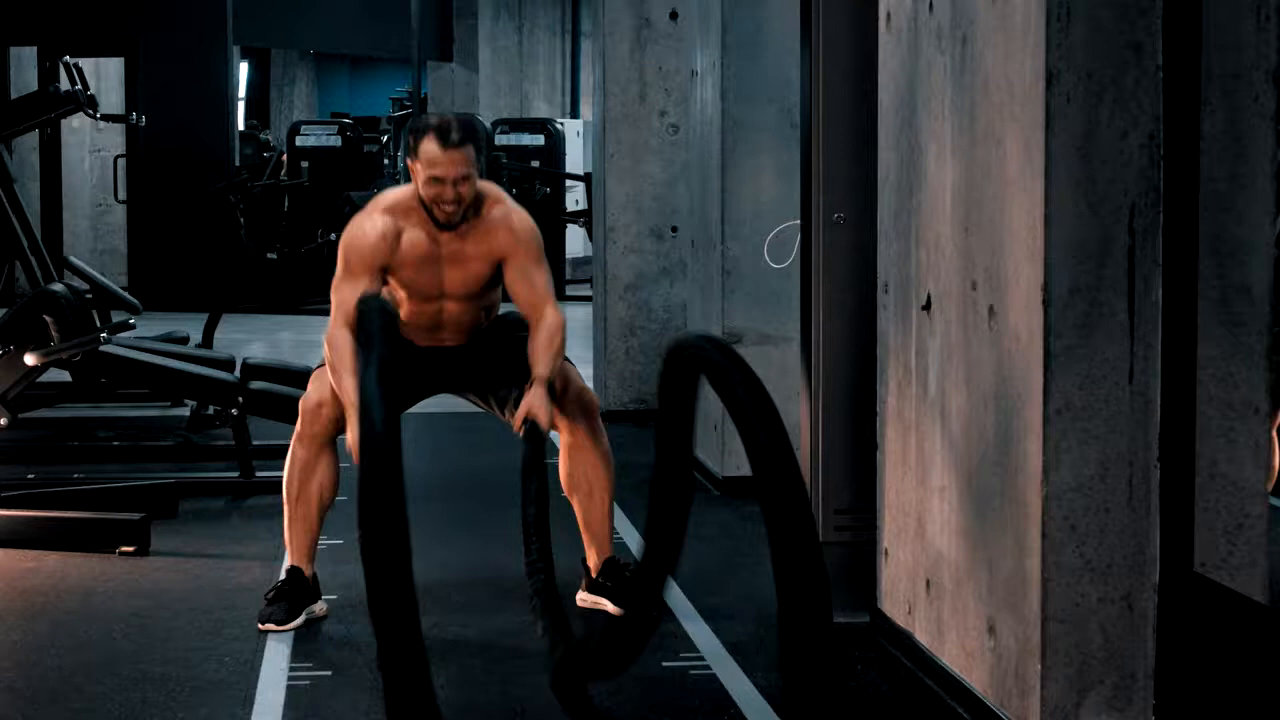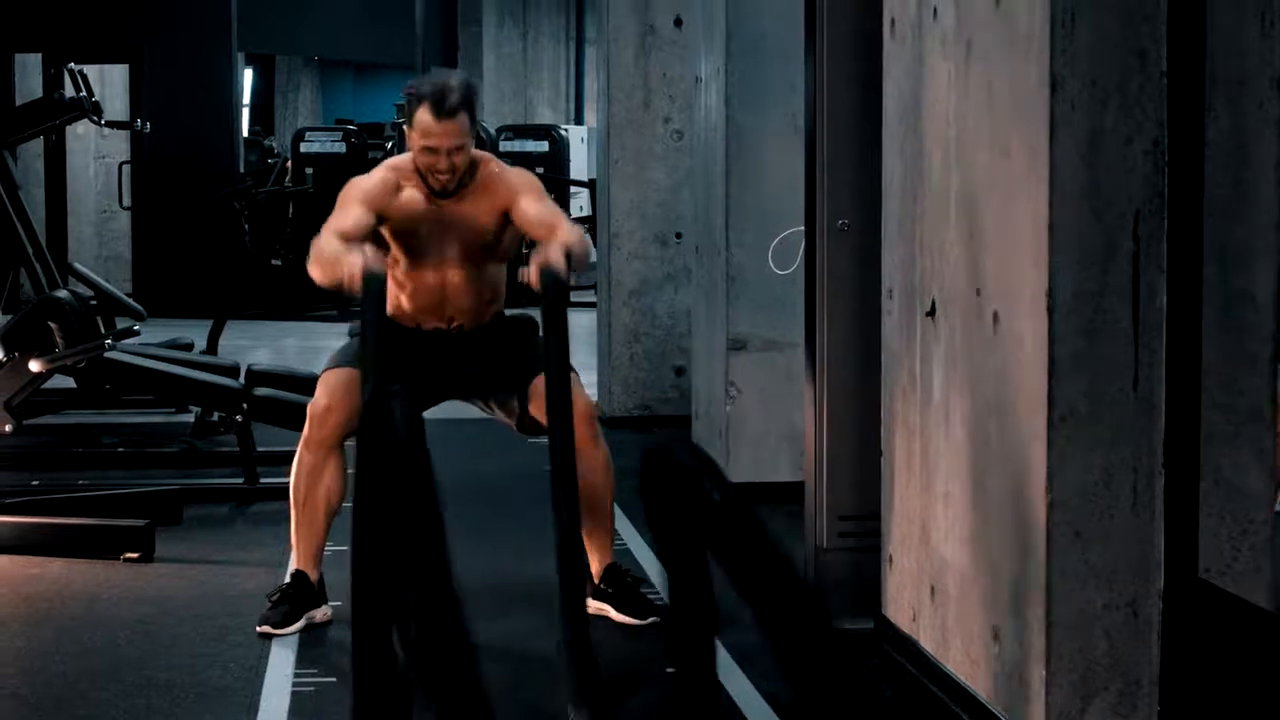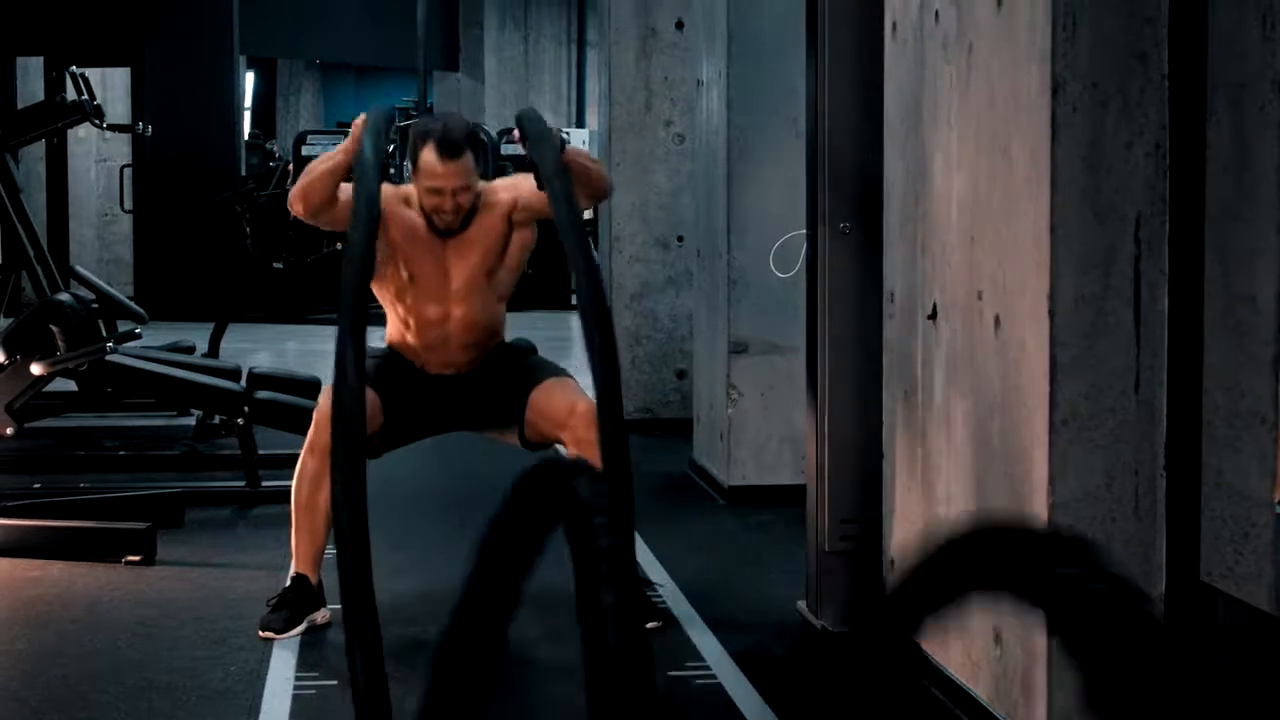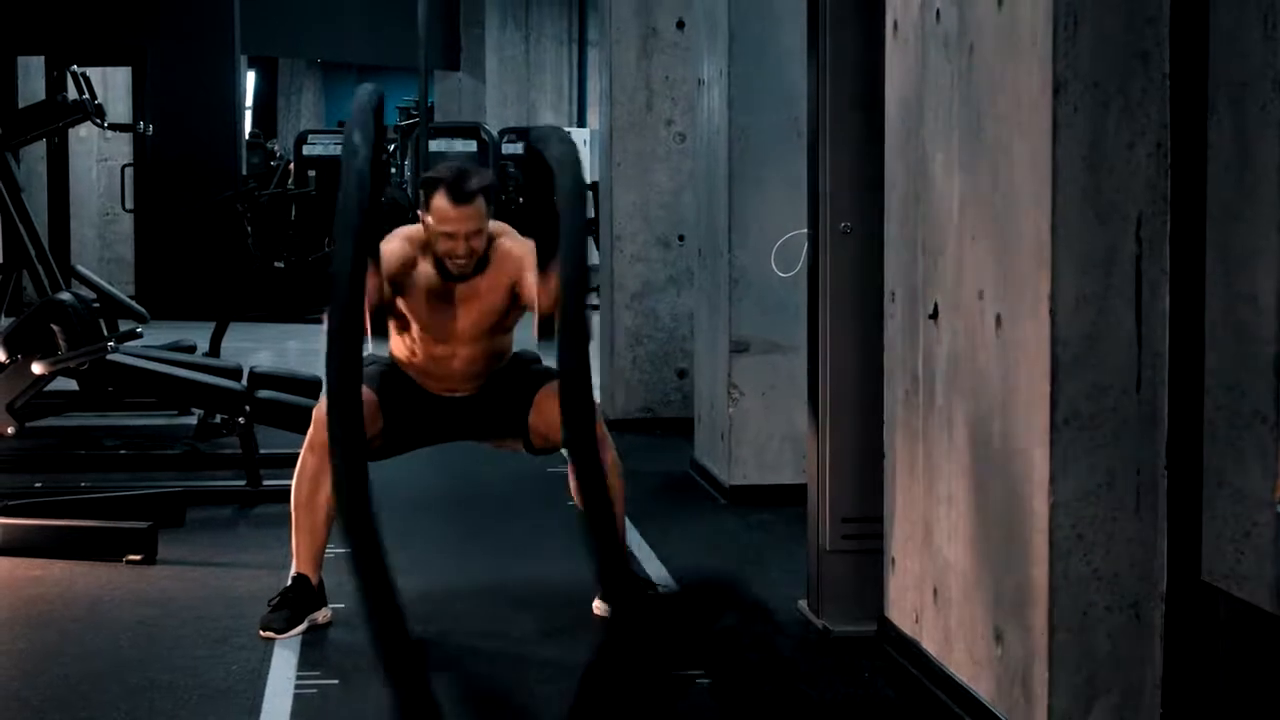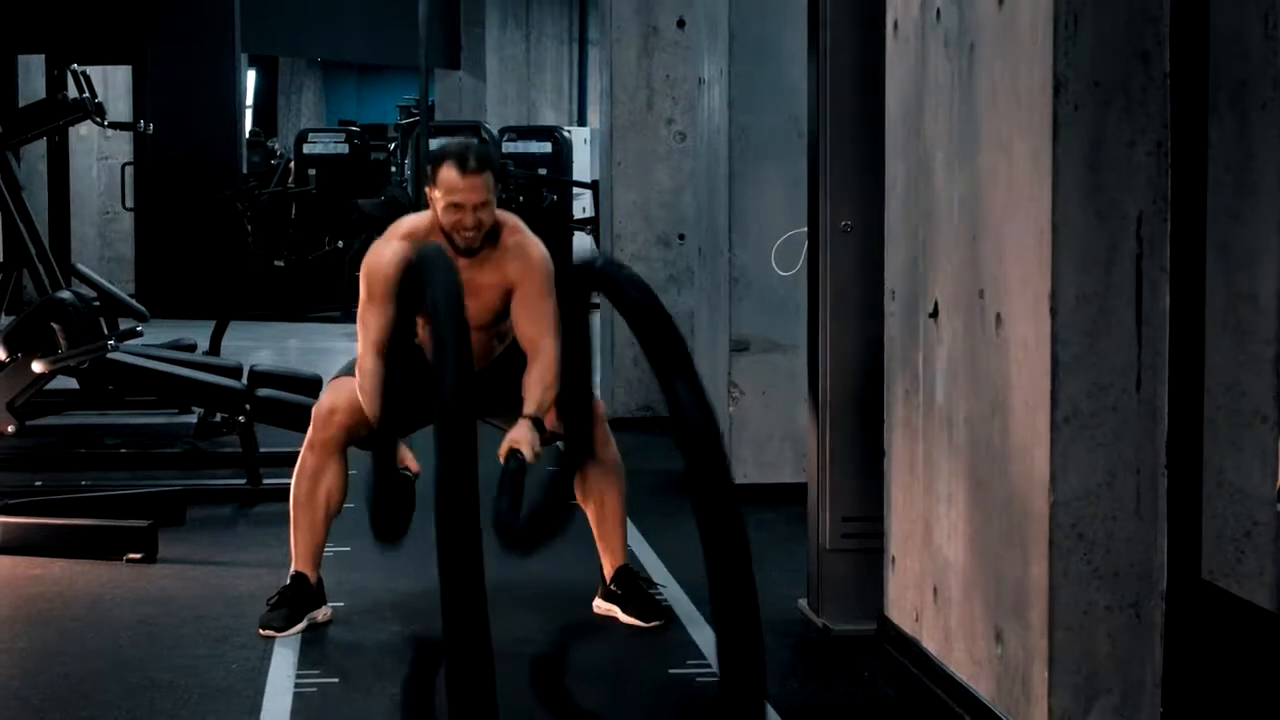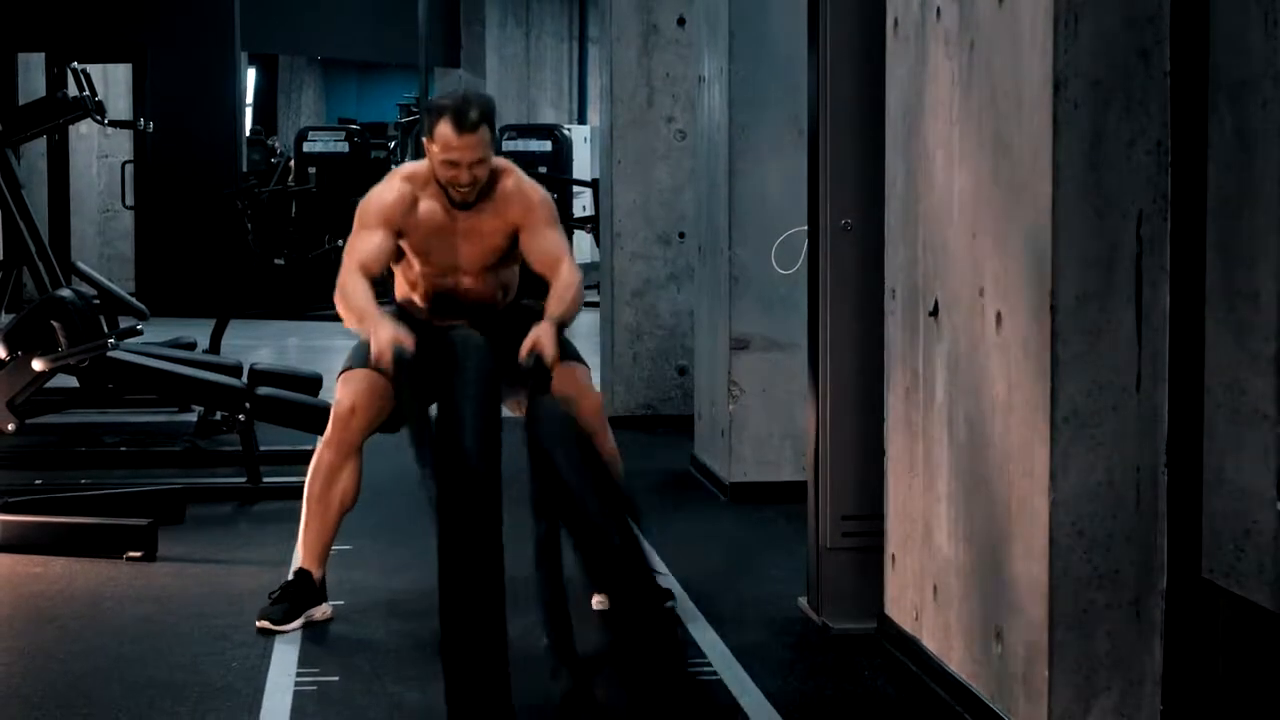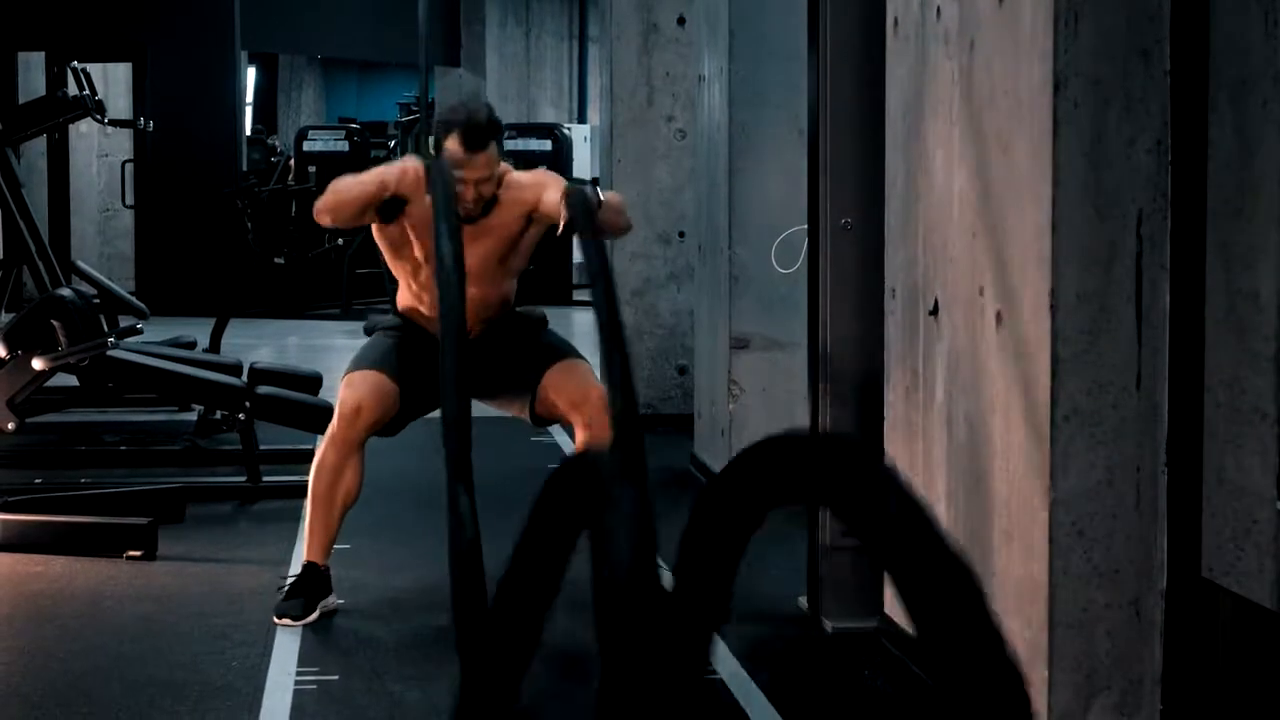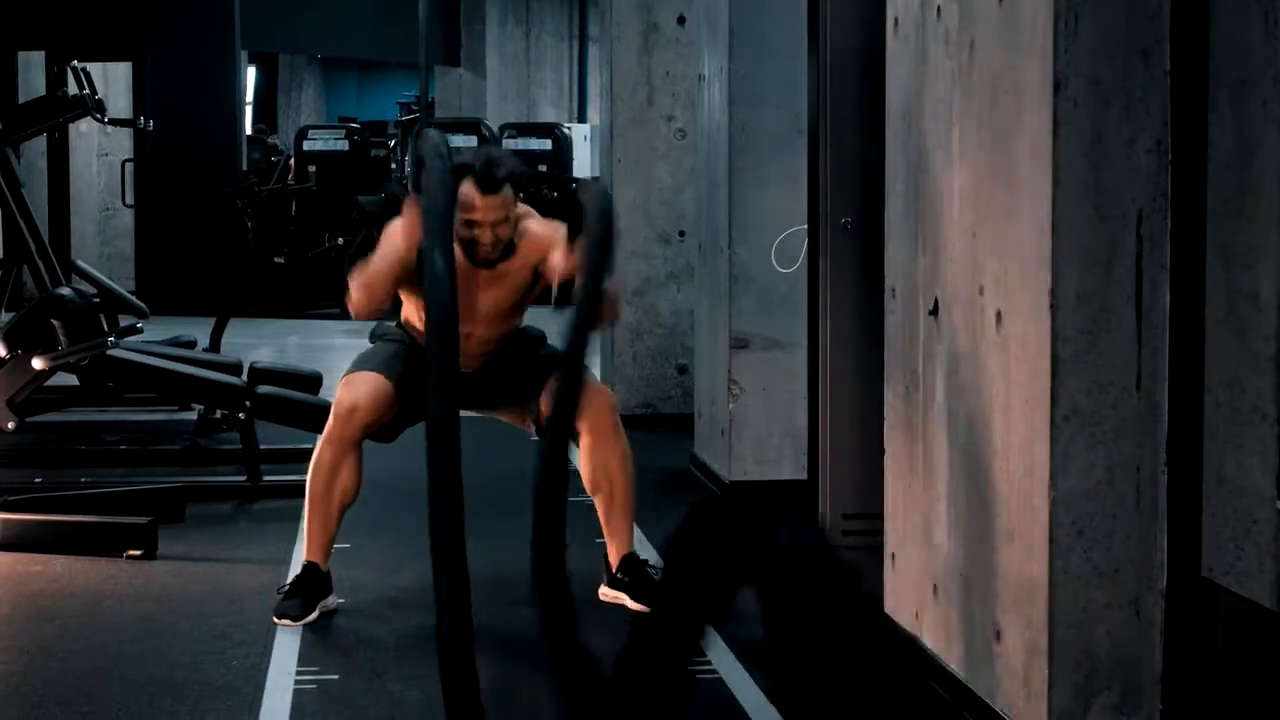
dt=0.4s
person 1, frame 1
left shoulder: (508, 221)
right shoulder: (377, 227)
left elbow: (545, 313)
right elbow: (342, 326)
left wrist: (541, 386)
right wrist: (355, 411)
left hip: (485, 342)
right hip: (395, 341)
left knee: (579, 409)
right knee: (316, 412)
left ankle: (603, 572)
right ankle: (299, 582)
person 1, frame 2
left shoulder: (508, 183)
right shoulder: (379, 186)
left elbow: (565, 230)
right elbow: (320, 257)
left wrist: (561, 247)
right wrist: (347, 257)
left hip: (495, 338)
right hip: (404, 338)
left knee: (580, 415)
right knee: (325, 415)
left ankle: (607, 578)
right ankle: (303, 582)
person 1, frame 3
left shoulder: (510, 202)
right shoulder: (387, 209)
left elbow: (598, 189)
right elbow: (305, 204)
left wrist: (555, 152)
right wrist: (350, 148)
left hip: (499, 374)
right hip: (407, 375)
left knee: (583, 417)
right knee: (330, 419)
right ankle: (303, 586)
person 1, frame 4
left shoulder: (515, 254)
right shoulder: (397, 254)
left wrist: (555, 301)
right wrist: (362, 293)
left hip: (500, 389)
right hip: (410, 387)
right knee: (329, 422)
right ankle: (305, 589)
person 1, frame 5
left shoulder: (523, 251)
right shoulder: (395, 252)
left elbow: (543, 348)
right elbow: (372, 353)
left wrist: (529, 422)
right wrist: (389, 442)
left hip: (500, 363)
right hip: (414, 361)
left knee: (589, 418)
right knee: (330, 418)
left ankle: (618, 579)
right ankle: (304, 587)
person 1, frame 6
left shoulder: (523, 195)
right shoulder: (393, 199)
left elbow: (564, 270)
right elbow: (351, 279)
left wrist: (551, 324)
right wrist: (379, 324)
left hip: (502, 335)
right hip: (416, 337)
left knee: (583, 413)
right knee: (349, 417)
left ankle: (622, 580)
right ankle: (306, 584)
person 1, frame 7
left shoulder: (528, 192)
right shoulder: (408, 190)
left elbow: (619, 221)
right elbow: (327, 210)
right wrist: (387, 176)
left hip: (503, 338)
right hip: (416, 338)
left knee: (594, 404)
right knee: (352, 411)
right ankle: (313, 576)
person 1, frame 8
left shoulder: (542, 237)
right shoulder: (419, 234)
left elbow: (602, 312)
right elbow: (361, 303)
right wrist: (409, 237)
left hip: (507, 360)
right hip: (420, 354)
left knee: (599, 408)
right knee: (349, 411)
left ankle: (624, 568)
right ankle: (313, 577)
